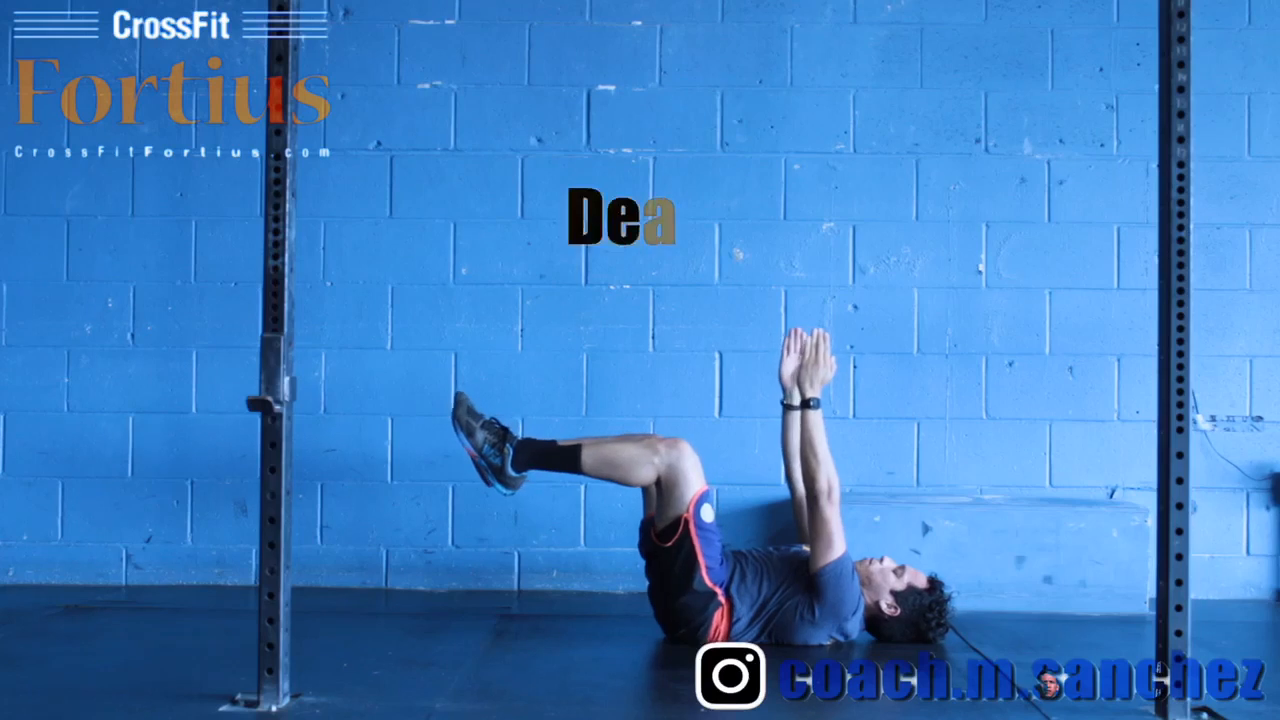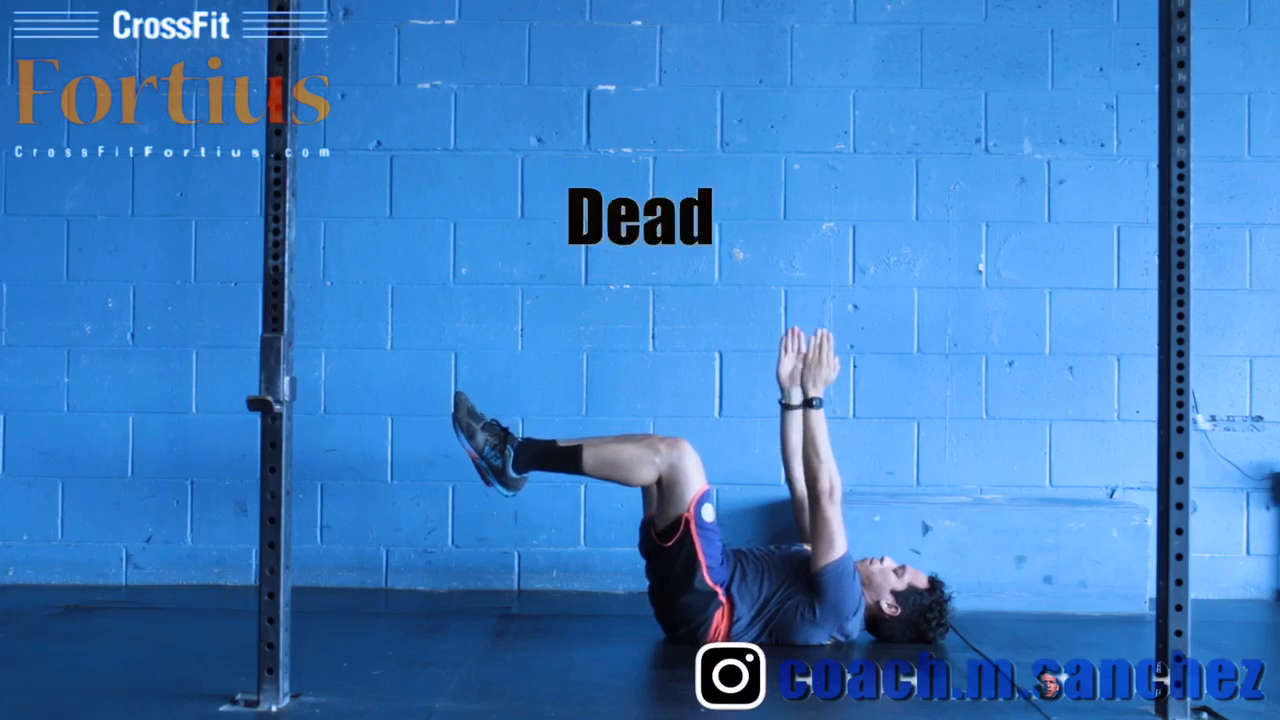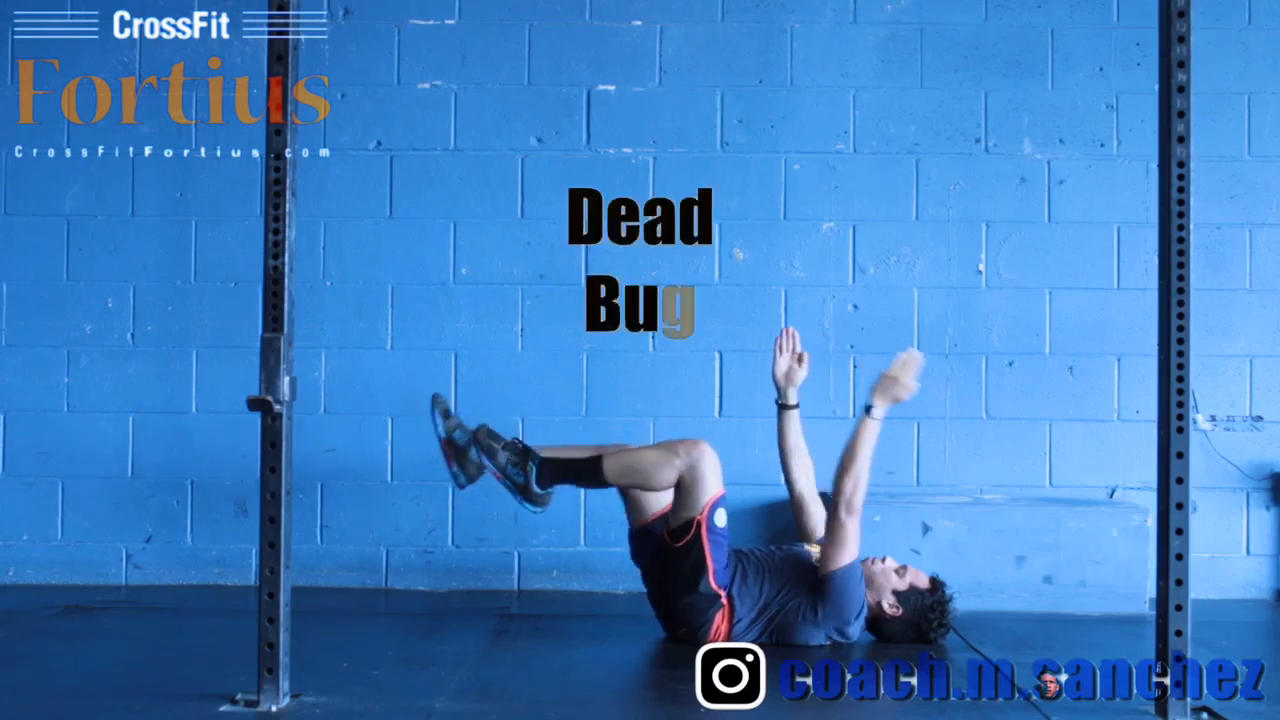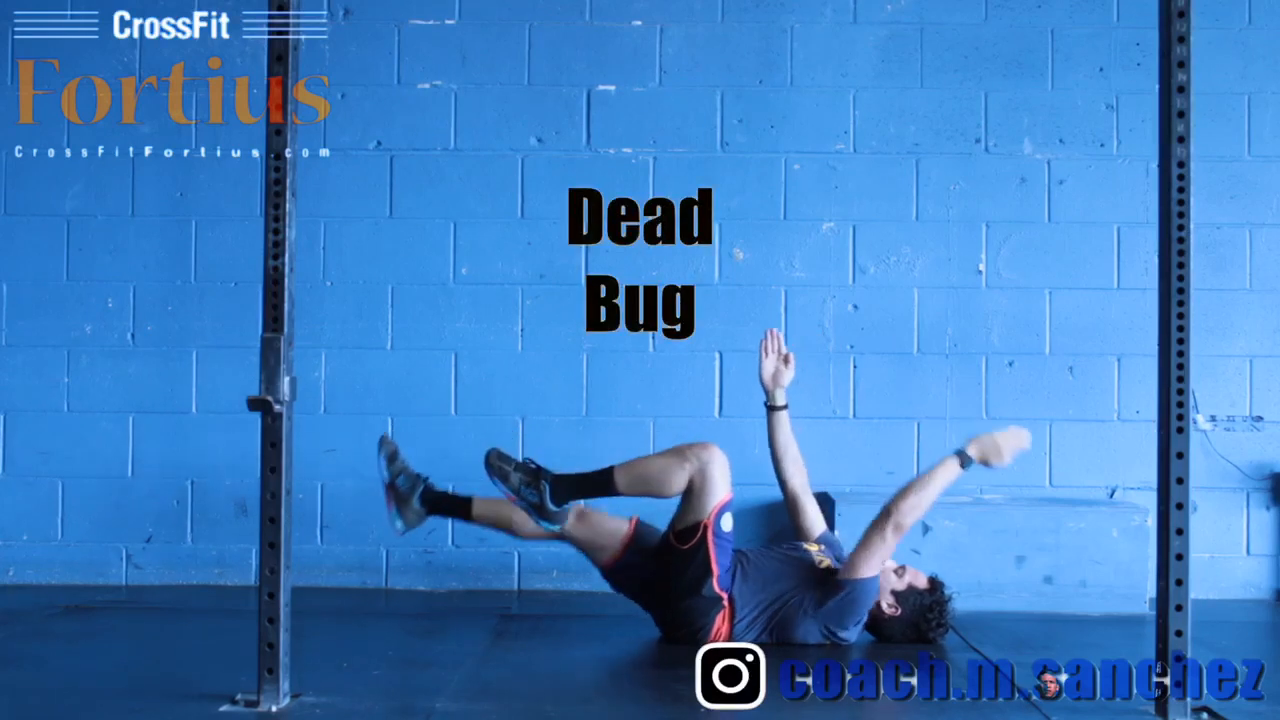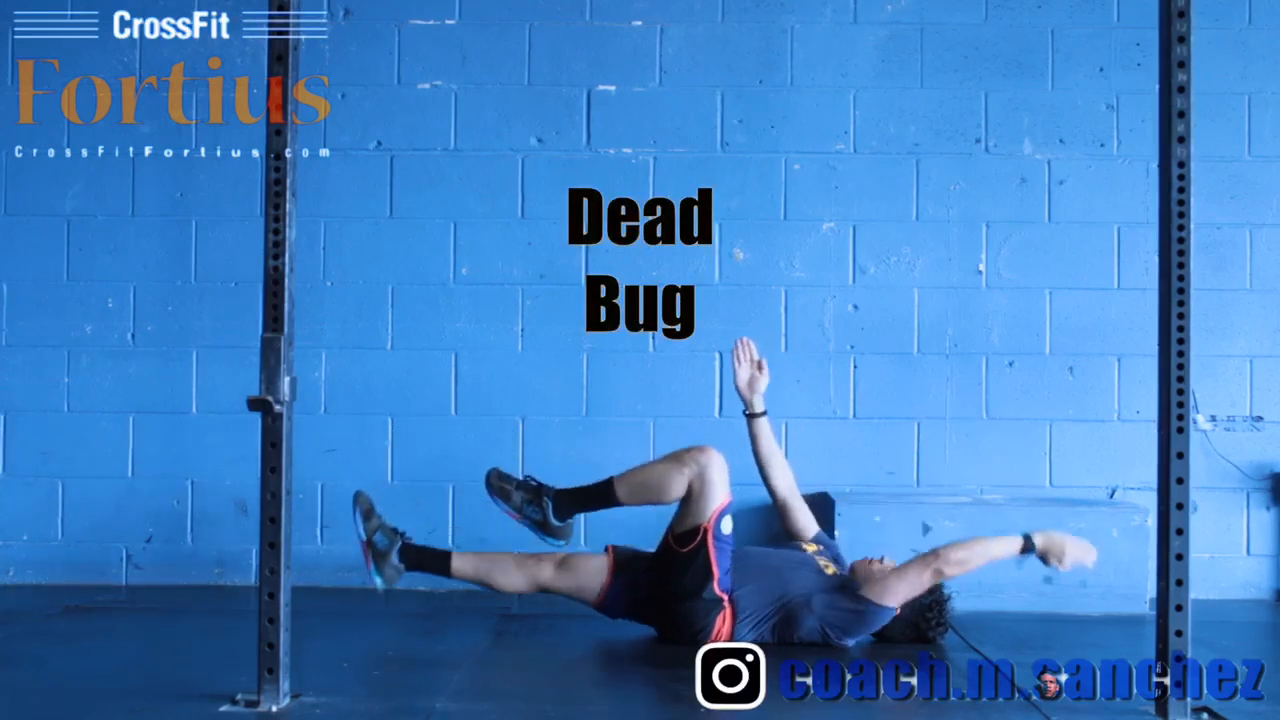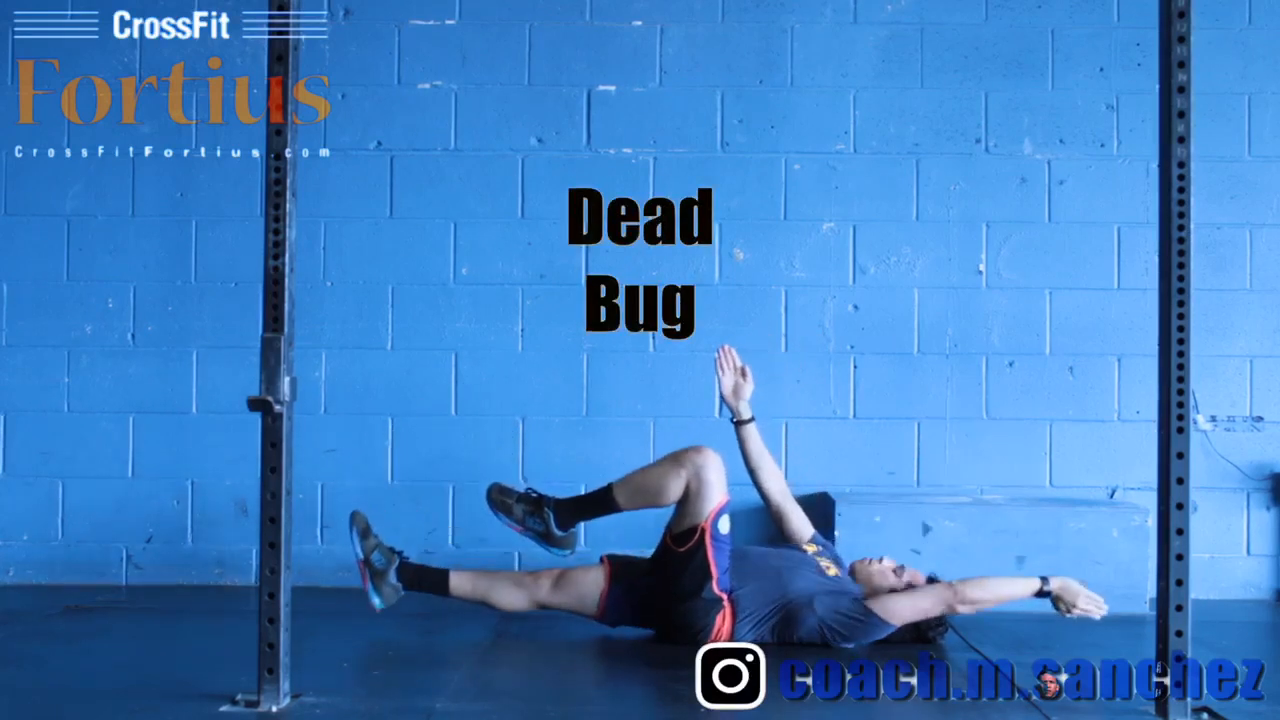
dt=0.4s
person 1, frame 1
left shoulder: (841, 603)
right shoulder: (839, 580)
left elbow: (825, 496)
right elbow: (801, 484)
left wrist: (812, 397)
right wrist: (793, 395)
left hip: (703, 604)
right hip: (698, 589)
left knee: (675, 454)
right knee: (658, 453)
left ankle: (516, 456)
right ankle: (515, 454)
person 1, frame 2
left shoulder: (842, 601)
right shoulder: (839, 578)
left elbow: (826, 496)
right elbow: (801, 485)
left wrist: (814, 395)
right wrist: (792, 393)
left hip: (703, 603)
right hip: (698, 588)
left knee: (676, 454)
right knee: (656, 453)
left ankle: (518, 459)
right ankle: (516, 454)
person 1, frame 3
left shoulder: (844, 605)
right shoulder: (834, 568)
left elbow: (846, 503)
right elbow: (804, 489)
left wrist: (877, 406)
right wrist: (789, 393)
left hip: (702, 604)
right hip: (694, 588)
left knee: (697, 455)
right knee: (631, 461)
left ankle: (539, 475)
right ankle: (480, 456)
person 1, frame 4
left shoulder: (847, 606)
right shoulder: (832, 562)
left elbow: (894, 521)
right elbow: (797, 484)
left wrist: (967, 455)
right wrist: (776, 396)
left hip: (703, 605)
right hip: (684, 586)
left knee: (706, 458)
right knee: (570, 519)
left ankle: (557, 488)
right ankle: (426, 500)
person 1, frame 5
left shoulder: (856, 610)
right shoulder: (833, 564)
left elbow: (938, 562)
right elbow: (784, 488)
left wrist: (1033, 543)
right wrist: (755, 404)
left hip: (704, 605)
right hip: (678, 589)
left knee: (704, 462)
right knee: (549, 570)
left ankle: (558, 505)
right ankle: (405, 556)
person 1, frame 6
left shoulder: (859, 614)
right shoulder: (828, 560)
left elbow: (954, 597)
right elbow: (775, 489)
left wrist: (1048, 584)
right wrist: (742, 410)
left hip: (702, 607)
right hip: (676, 592)
left knee: (699, 463)
right knee: (544, 587)
left ankle: (560, 517)
right ankle: (402, 576)
